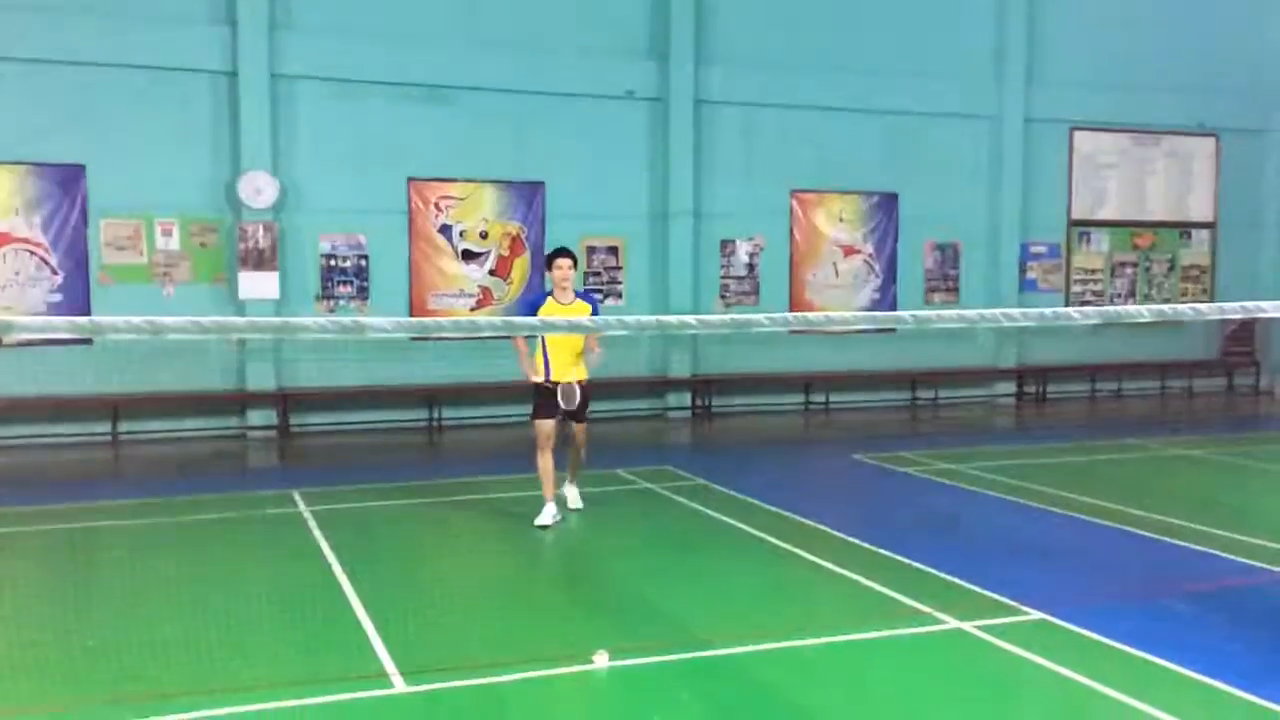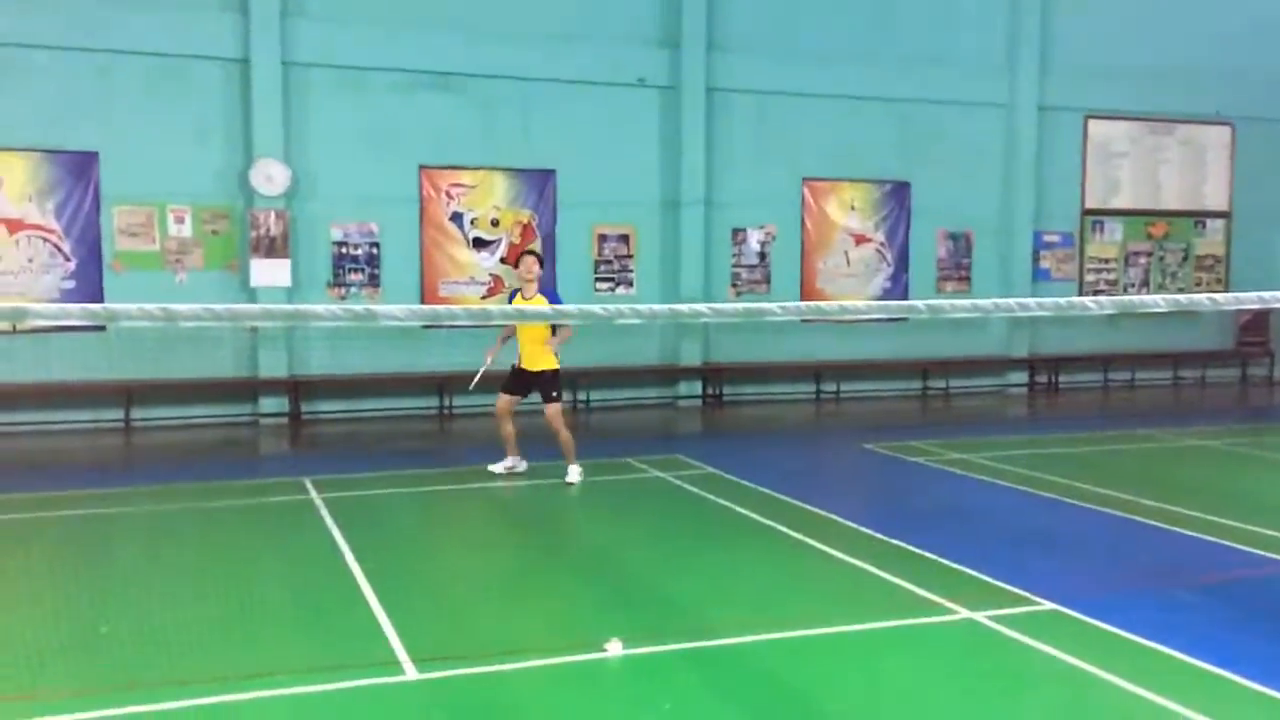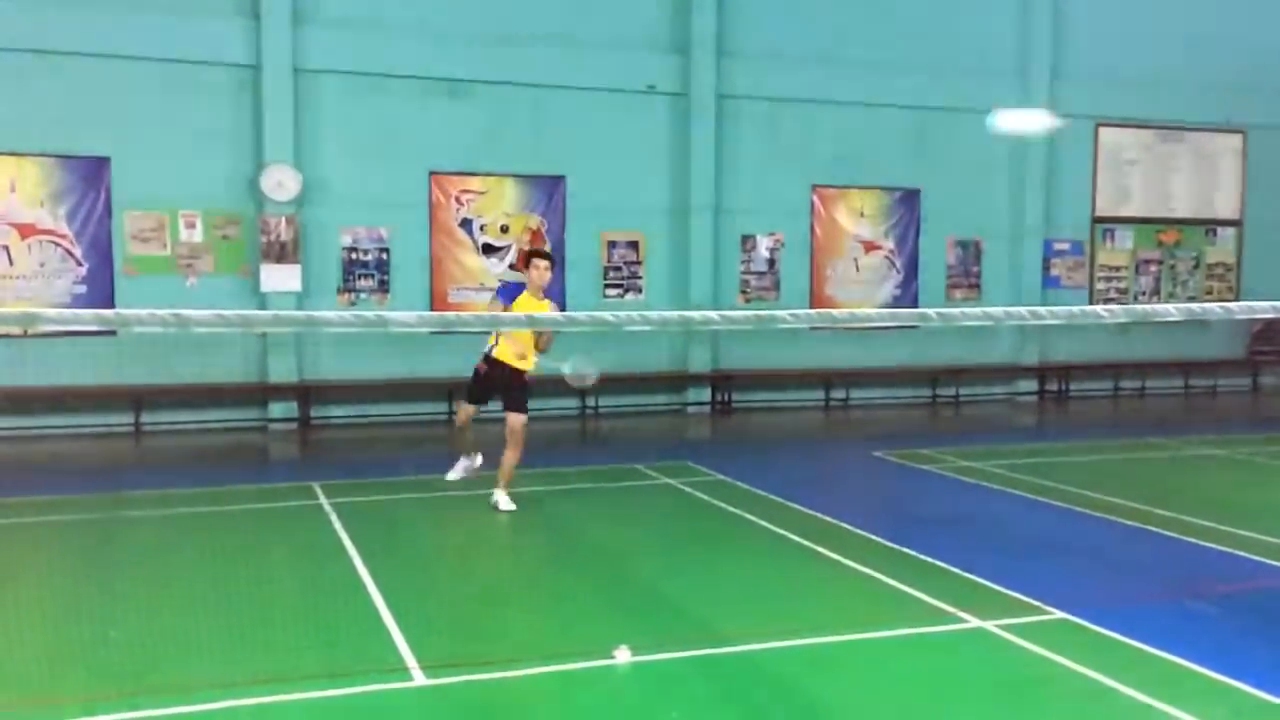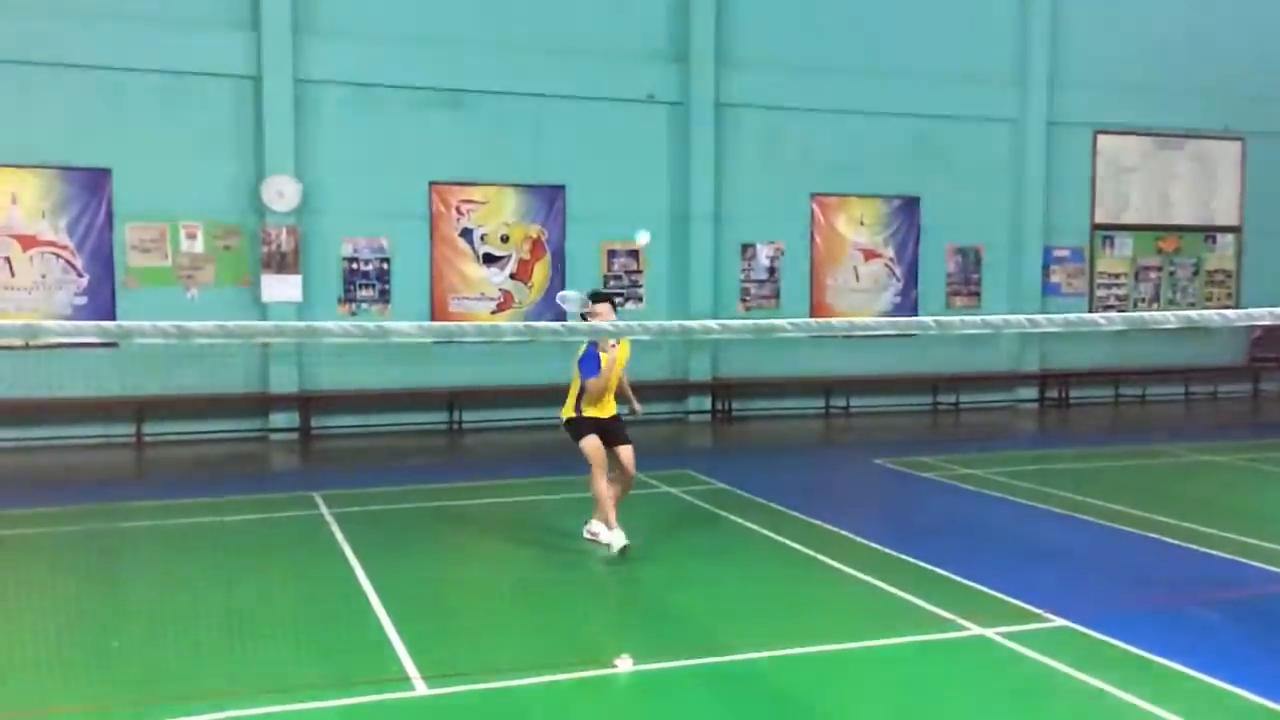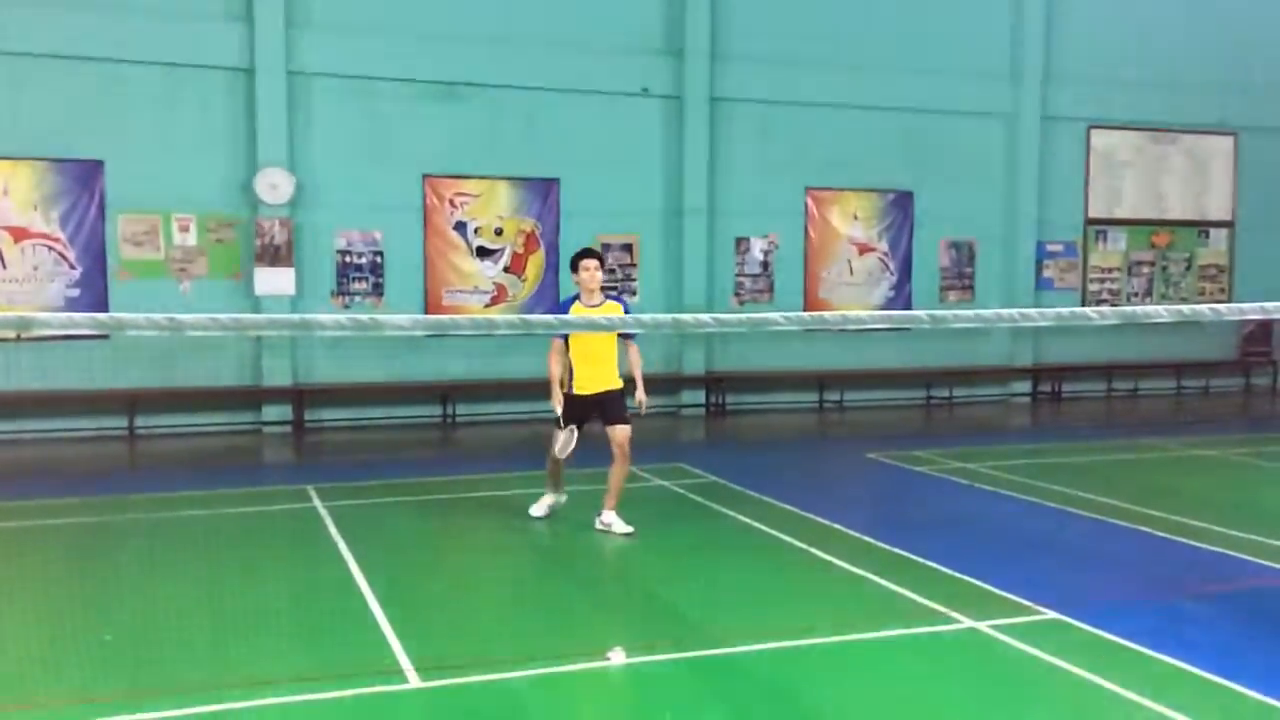
dt=1s
person 1, frame 1
left shoulder: (589, 304)
right shoulder: (537, 304)
right elbow: (519, 335)
left wrist: (593, 349)
right wrist: (527, 364)
left hip: (577, 380)
right hip: (547, 381)
left knee: (578, 440)
right knee: (544, 441)
left ankle: (570, 484)
right ankle: (550, 506)
person 1, frame 2
left shoulder: (550, 298)
right shoulder: (514, 297)
left elbow: (566, 328)
left wrist: (556, 339)
right wrist: (499, 344)
left hip: (548, 369)
right hip: (523, 367)
left knee: (556, 423)
right knee: (501, 410)
left ankle: (573, 466)
right ankle: (514, 459)
person 1, frame 3
left shoulder: (548, 308)
right shoulder: (513, 290)
right elbow: (494, 313)
left wrist: (547, 332)
right wrist: (511, 339)
left hip: (519, 371)
right hip: (494, 362)
left knee: (516, 435)
right knee: (463, 422)
left ankle: (501, 492)
right ankle: (468, 458)
person 1, frame 4
left shoulder: (624, 341)
right shoulder: (589, 353)
right elbow: (594, 394)
left wrist: (632, 400)
right wrist: (609, 364)
left hip: (608, 414)
right hip: (580, 415)
left knee: (628, 471)
right knee: (600, 460)
left ankle: (596, 524)
right ankle: (614, 531)
person 1, frame 5
left shoulder: (619, 307)
right shoulder: (565, 310)
left elbow: (631, 347)
right elbow: (556, 353)
left wrist: (639, 385)
right wrist: (556, 390)
left hip: (611, 389)
right hip: (575, 391)
left knee: (622, 449)
left ankle: (608, 514)
right ankle: (554, 494)
